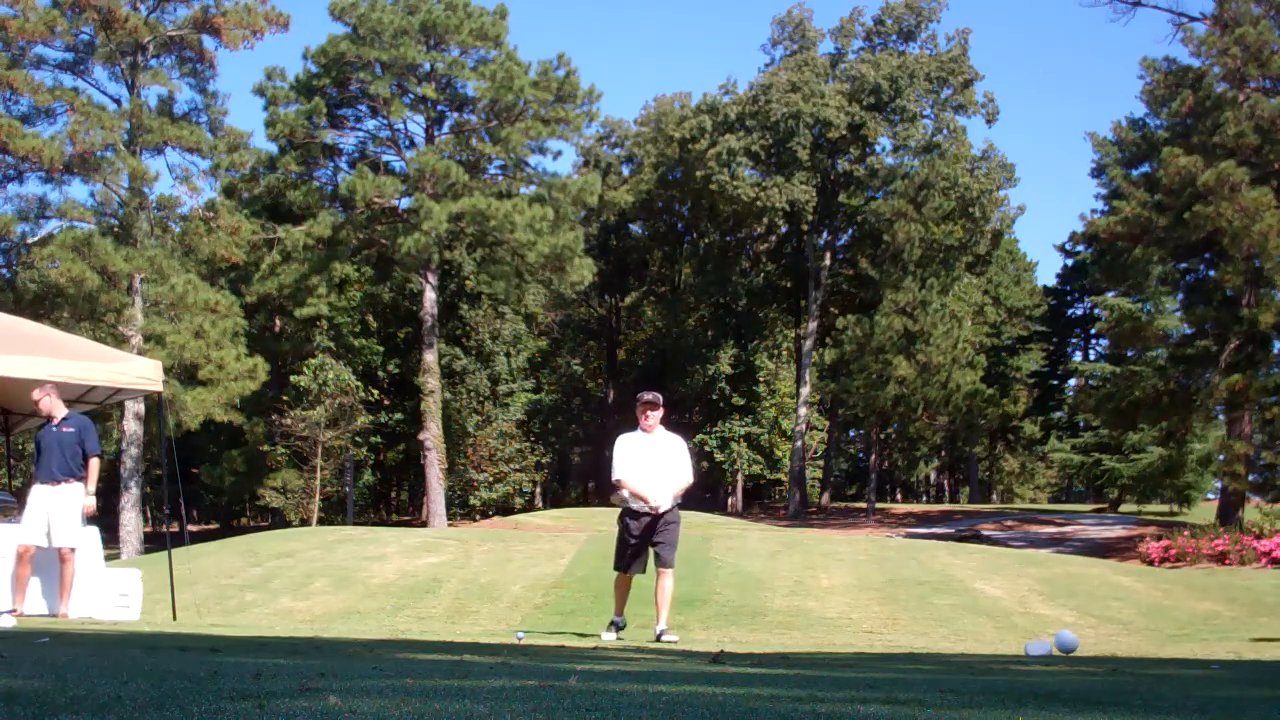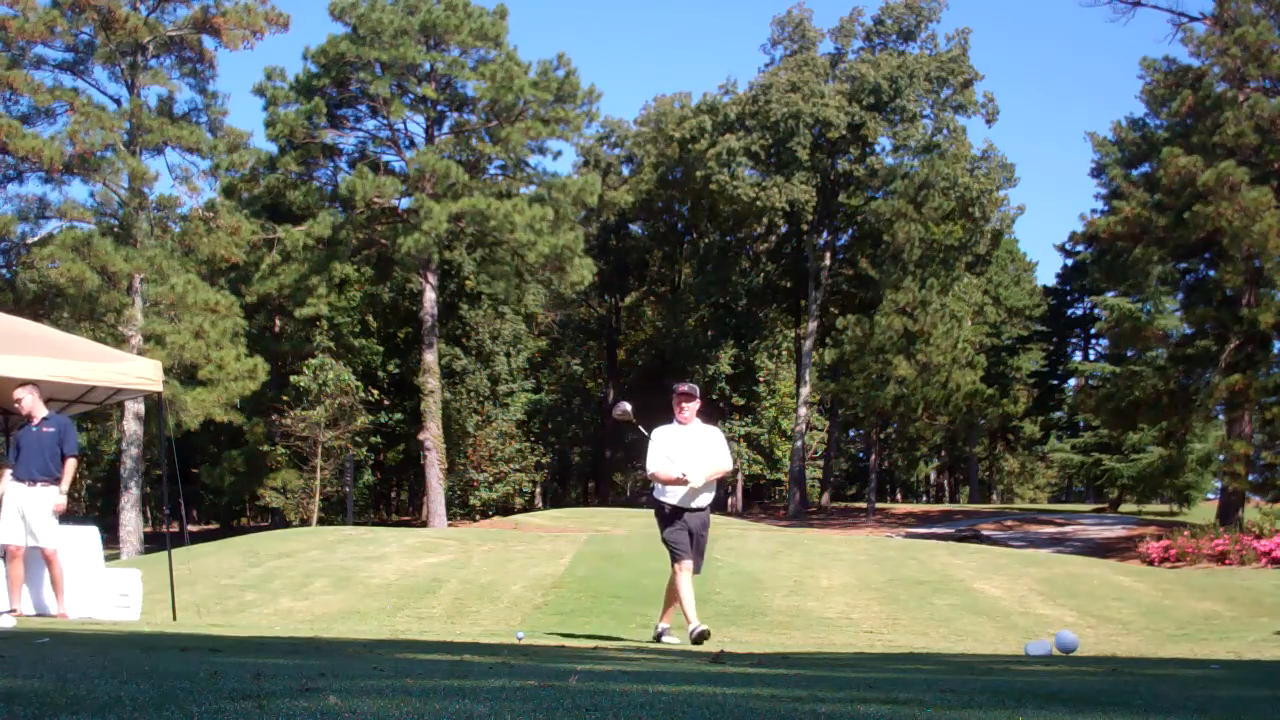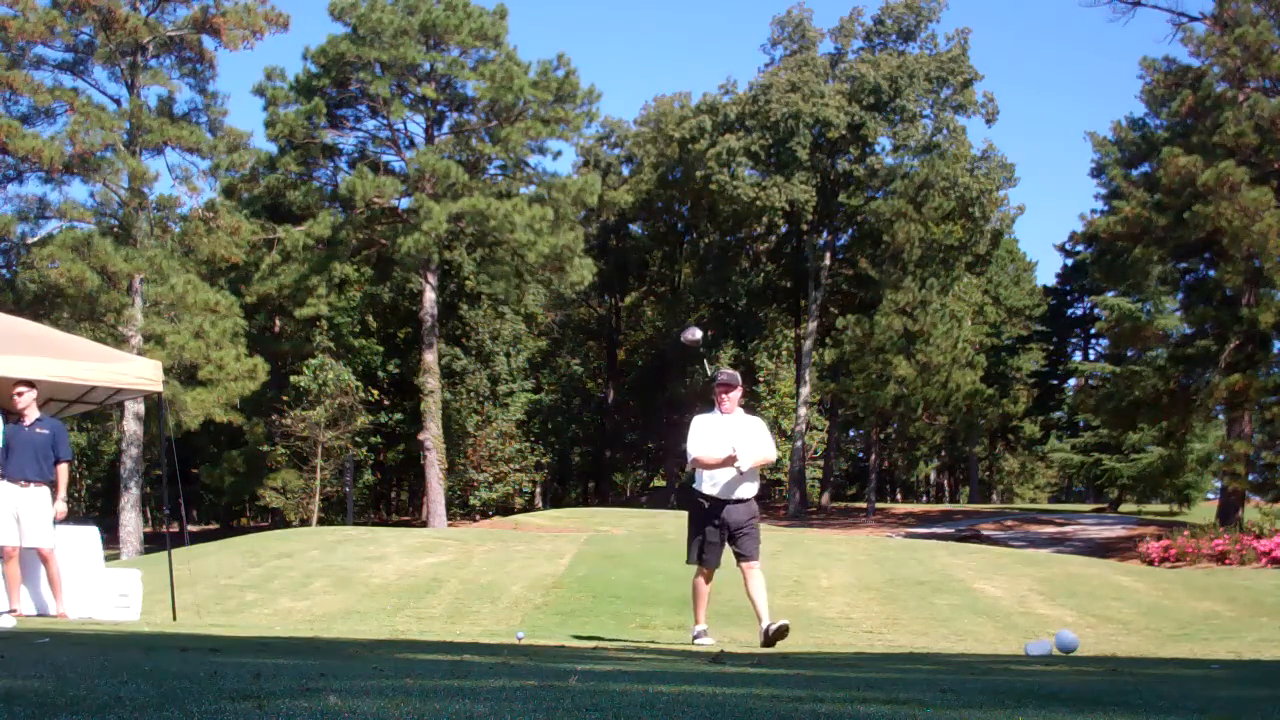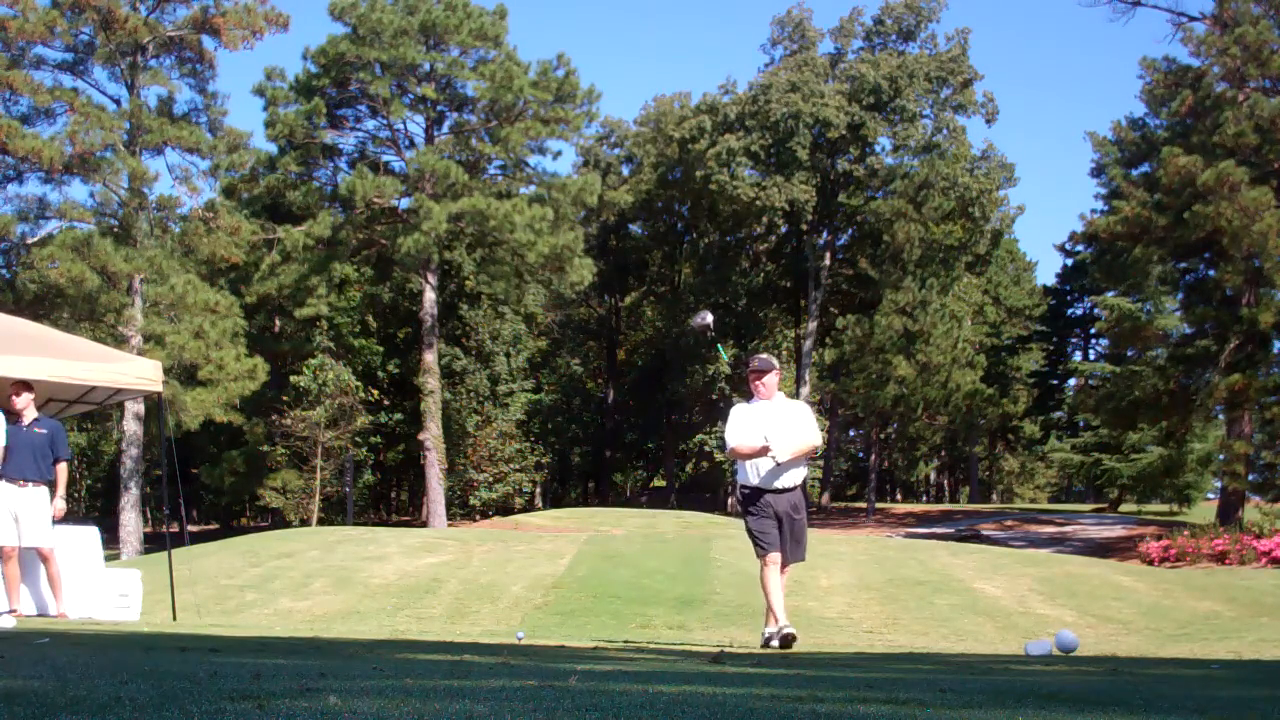
dt=0.5s
person 1, frame 1
left shoulder: (676, 442)
right shoulder: (625, 441)
left elbow: (686, 477)
right elbow: (620, 478)
left wrist: (669, 496)
right wrist: (645, 497)
left hip: (666, 516)
right hip: (633, 516)
left knee: (665, 569)
right knee: (625, 571)
left ankle: (661, 627)
right ankle: (617, 620)
person 1, frame 2
left shoulder: (713, 434)
right shoulder: (660, 434)
left elbow: (725, 465)
right elbow: (653, 472)
left wrist: (701, 477)
right wrist: (677, 480)
left hip: (699, 511)
right hip: (670, 510)
left knee: (683, 570)
right knee: (683, 566)
left ankle: (663, 626)
right ankle: (694, 625)
person 1, frame 3
left shoulder: (755, 424)
right shoulder: (701, 422)
left elbow: (769, 454)
right elbow: (695, 459)
left wrist: (748, 461)
right wrist: (725, 461)
left hip: (745, 505)
right hip: (709, 504)
left knee: (752, 564)
right knee: (705, 569)
left ankle: (766, 625)
right ankle: (700, 628)
person 1, frame 4
left shoulder: (799, 409)
right shoulder: (740, 411)
left elbow: (813, 440)
right elbow: (734, 448)
left wrist: (785, 453)
right wrist: (760, 451)
left hip: (791, 495)
right hip: (756, 495)
left knee: (783, 565)
right knee: (770, 558)
left ankle: (770, 630)
right ankle: (781, 625)
person 2, frame 1
left shoulder: (82, 423)
right shoulder: (42, 431)
left elbow: (93, 459)
left wrist: (90, 492)
right wrist: (35, 490)
left hip: (69, 491)
right hip: (39, 492)
left knee: (66, 552)
right knee: (24, 550)
left ankle: (63, 609)
right ankle: (18, 607)
person 2, frame 2
left shoulder: (61, 424)
right shoulder: (21, 431)
left elbow: (71, 459)
left wrist: (62, 491)
left hip: (44, 493)
left knee: (49, 552)
left ankle: (61, 607)
person 2, frame 3
left shoulder: (54, 427)
left elbow: (62, 464)
left wrist: (61, 498)
left hip: (38, 493)
left knee: (46, 552)
left ankle: (60, 608)
person 2, frame 4
left shoulder: (52, 426)
left elbow: (61, 463)
left wrist: (60, 496)
left hip: (36, 493)
left knee: (46, 551)
left ankle: (61, 608)
